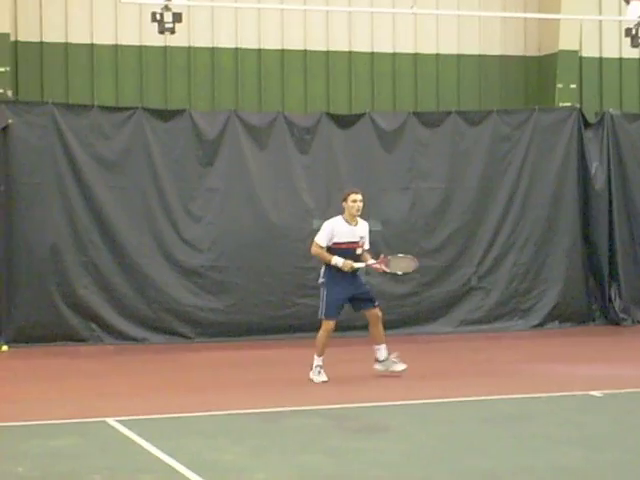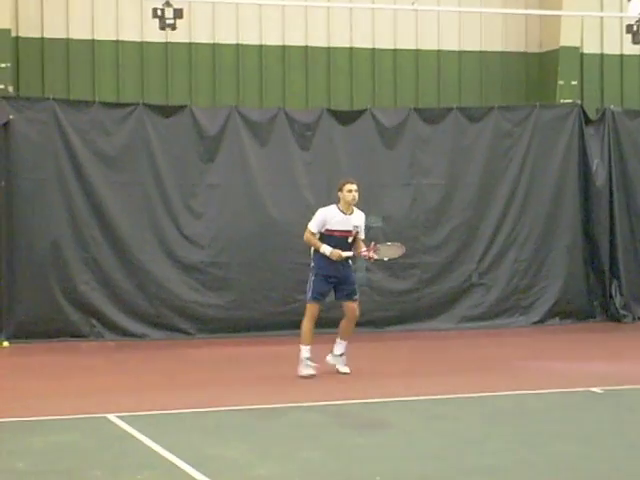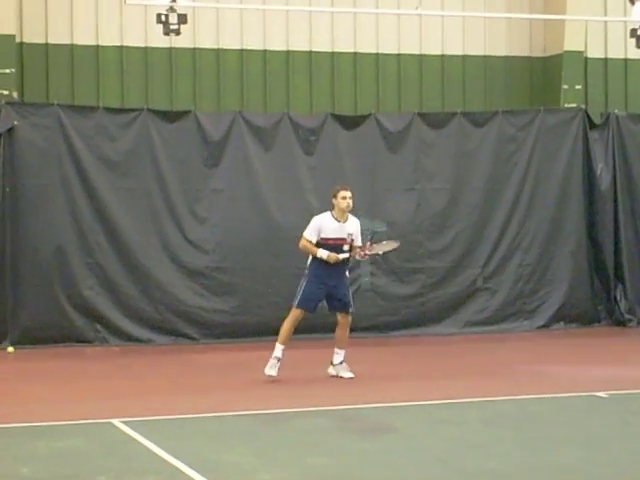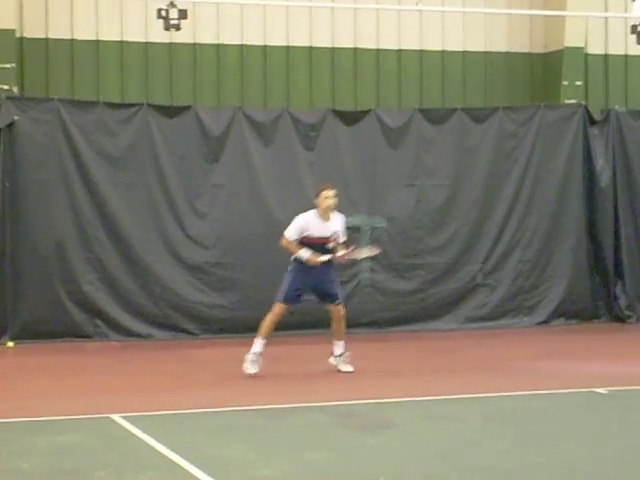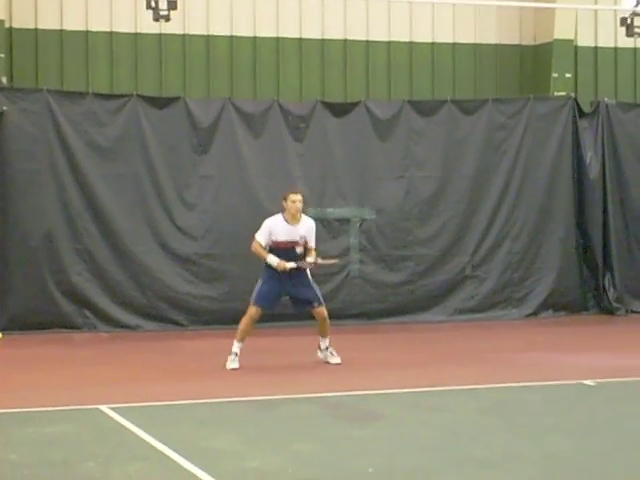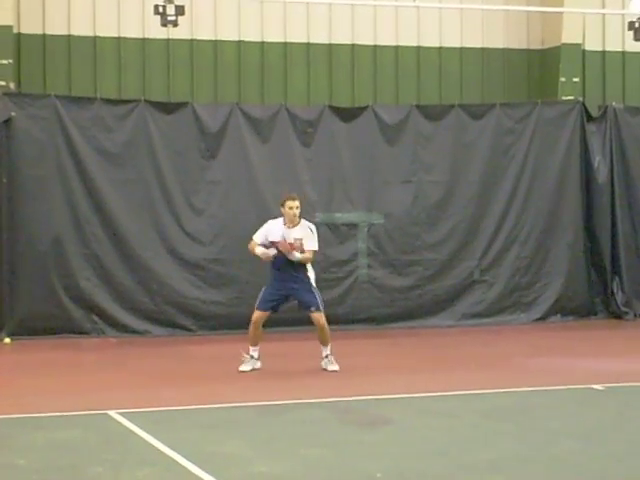
dt=0.2s
person 1, frame 1
left shoulder: (364, 226)
right shoulder: (331, 225)
right elbow: (315, 250)
left wrist: (373, 263)
right wrist: (338, 262)
left hip: (354, 280)
right hip: (333, 281)
left knee: (376, 316)
right knee: (328, 326)
left ankle: (383, 360)
right ankle: (317, 367)
person 1, frame 2
left shoulder: (360, 216)
right shoulder: (325, 213)
right elbow: (308, 236)
left wrist: (364, 252)
right wrist: (327, 250)
left hip: (344, 268)
right hip: (322, 268)
left knee: (352, 313)
right knee: (311, 312)
left ankle: (337, 355)
right ankle: (305, 359)
person 1, frame 3
left shoulder: (355, 223)
right shoulder: (320, 220)
left elbow: (355, 250)
right elbow: (303, 244)
left wrist: (361, 253)
right wrist: (325, 254)
left hip: (339, 277)
right hip: (316, 275)
left knee: (345, 320)
right knee: (295, 315)
left ankle: (338, 364)
right ankle: (276, 358)
person 1, frame 4
left shoulder: (339, 220)
right shoulder: (304, 219)
right elbow: (285, 242)
left wrist: (341, 253)
right wrist: (305, 255)
left hip: (324, 272)
right hip: (300, 271)
left knee: (339, 313)
right knee: (278, 310)
left ankle: (339, 356)
right ankle: (255, 354)
person 1, frame 5
left shoulder: (310, 224)
right shoulder: (272, 223)
left elbow: (311, 250)
right elbow: (255, 246)
left wrist: (310, 260)
right wrist: (273, 260)
left hip: (299, 275)
right hip: (273, 275)
left knee: (322, 314)
right knee: (252, 313)
left ankle: (325, 349)
right ankle: (235, 353)
person 1, frame 6
left shoulder: (308, 228)
right shoulder: (271, 226)
left elbow: (309, 257)
right elbow: (252, 245)
left wrist: (293, 254)
right wrist: (261, 251)
left hip: (303, 281)
right hip: (278, 281)
left knee: (320, 321)
right knee: (257, 318)
left ankle: (327, 357)
right ankle: (253, 358)
